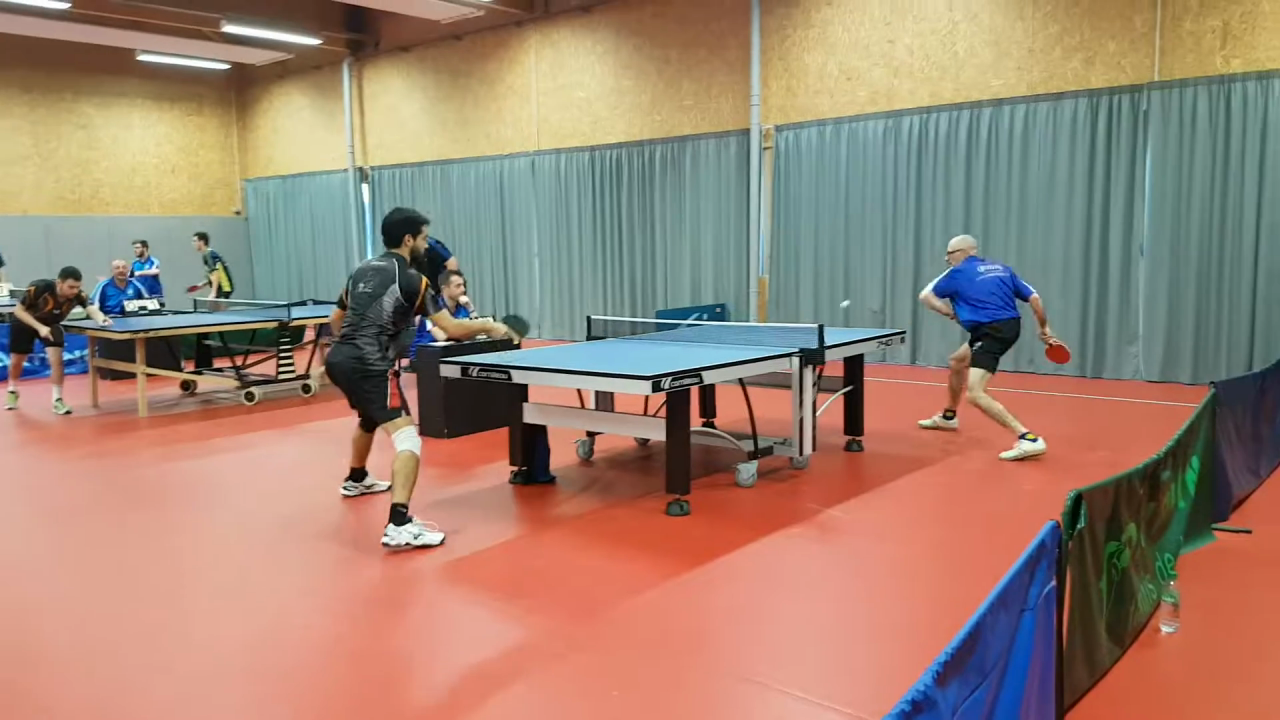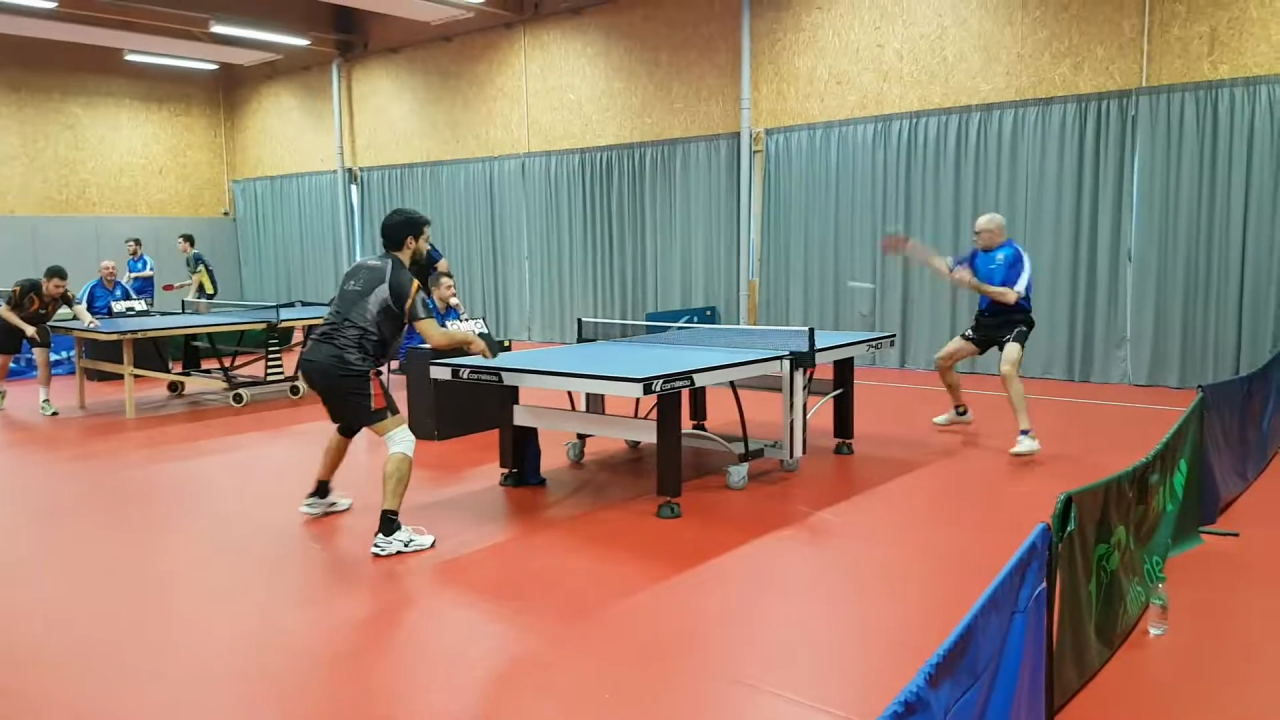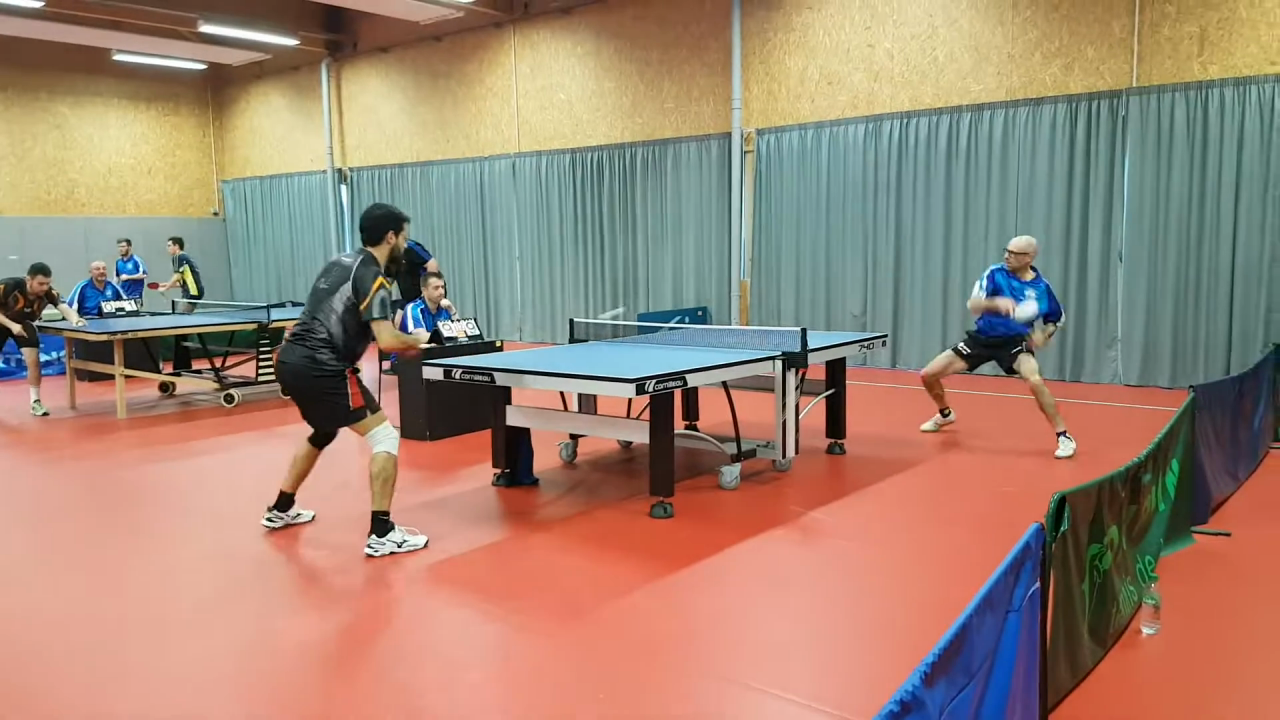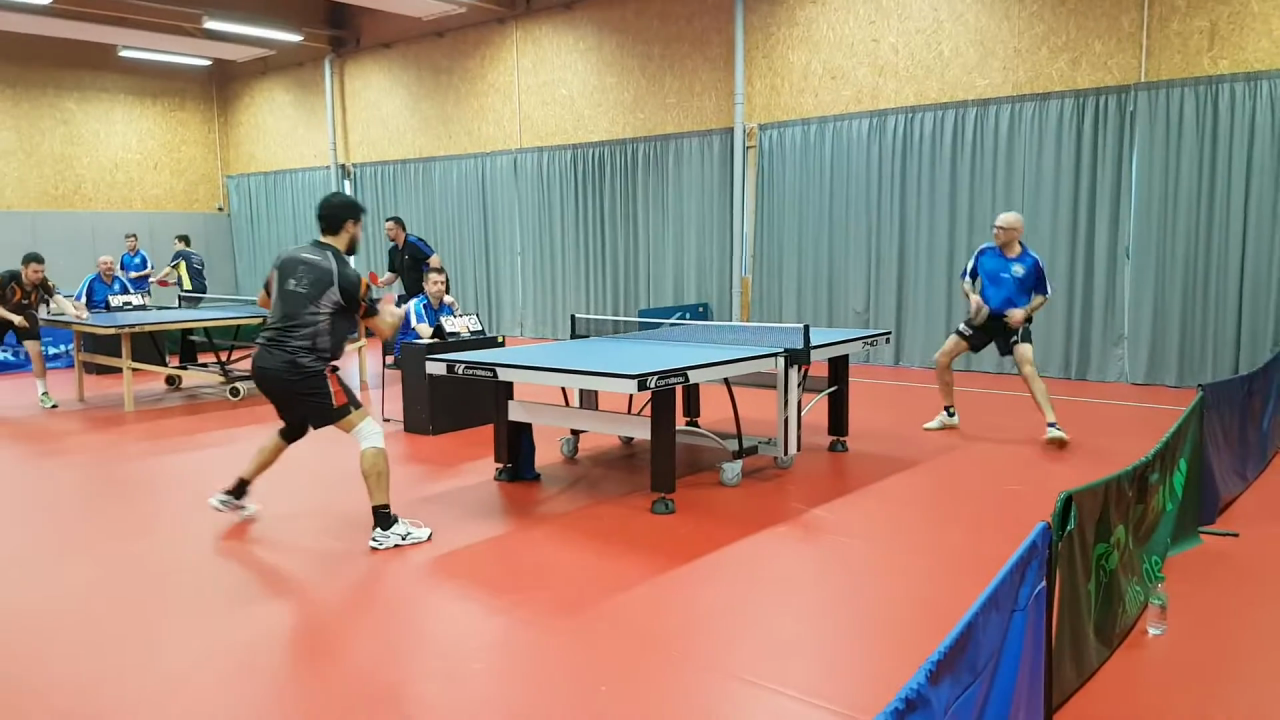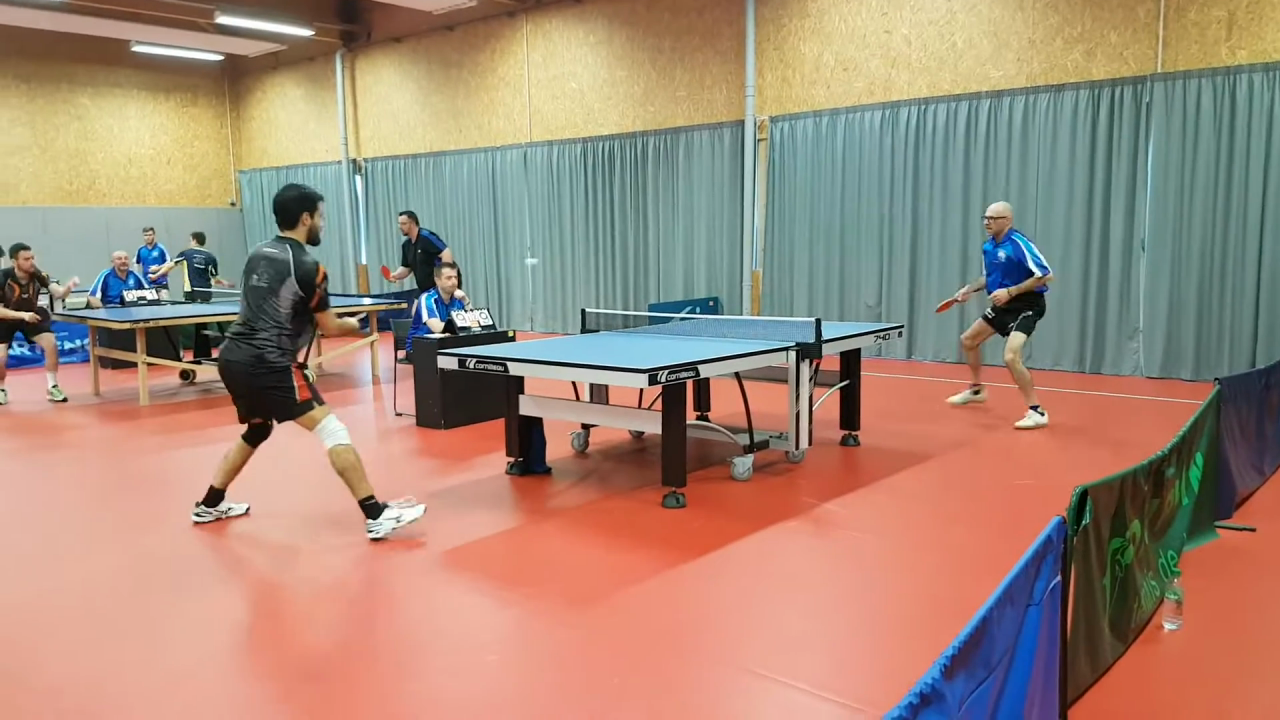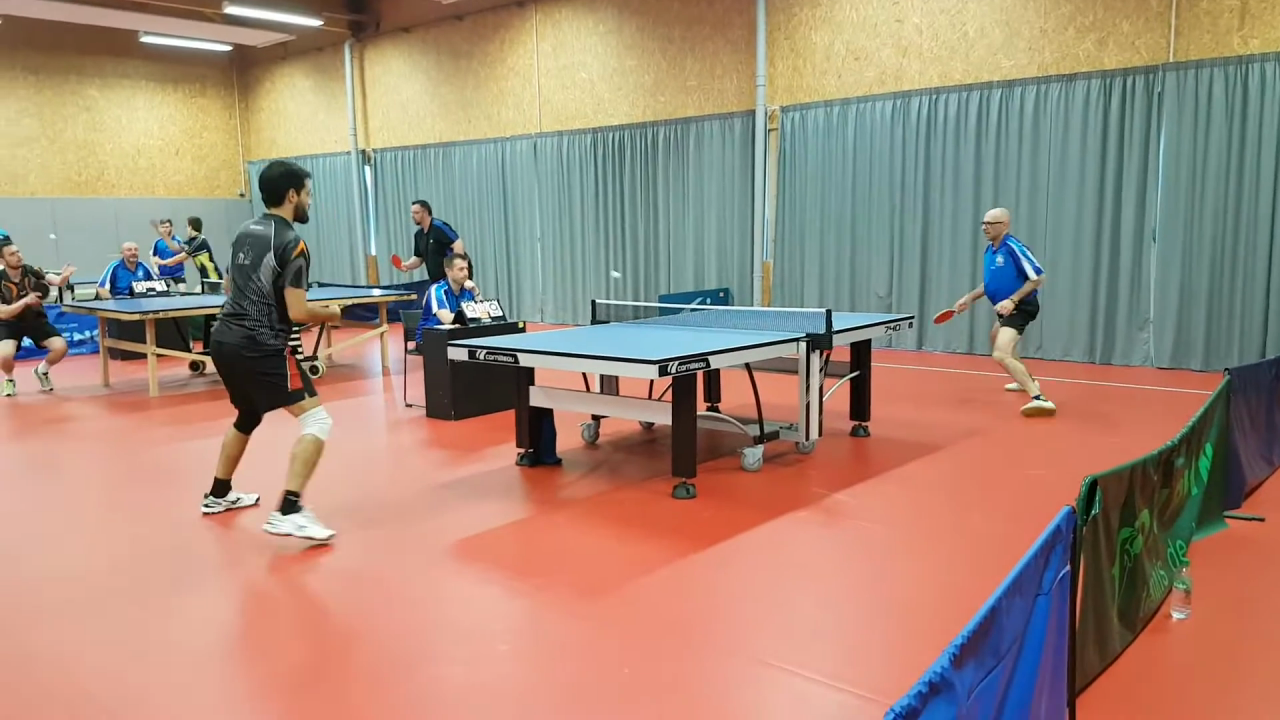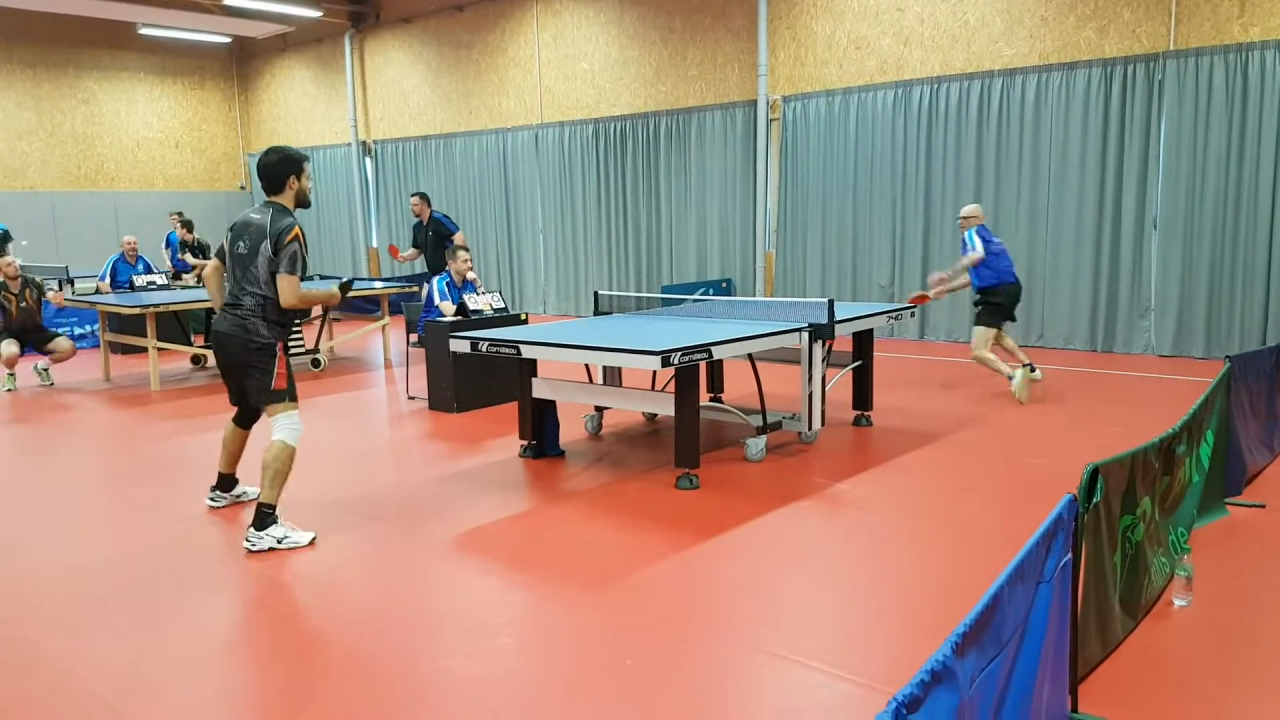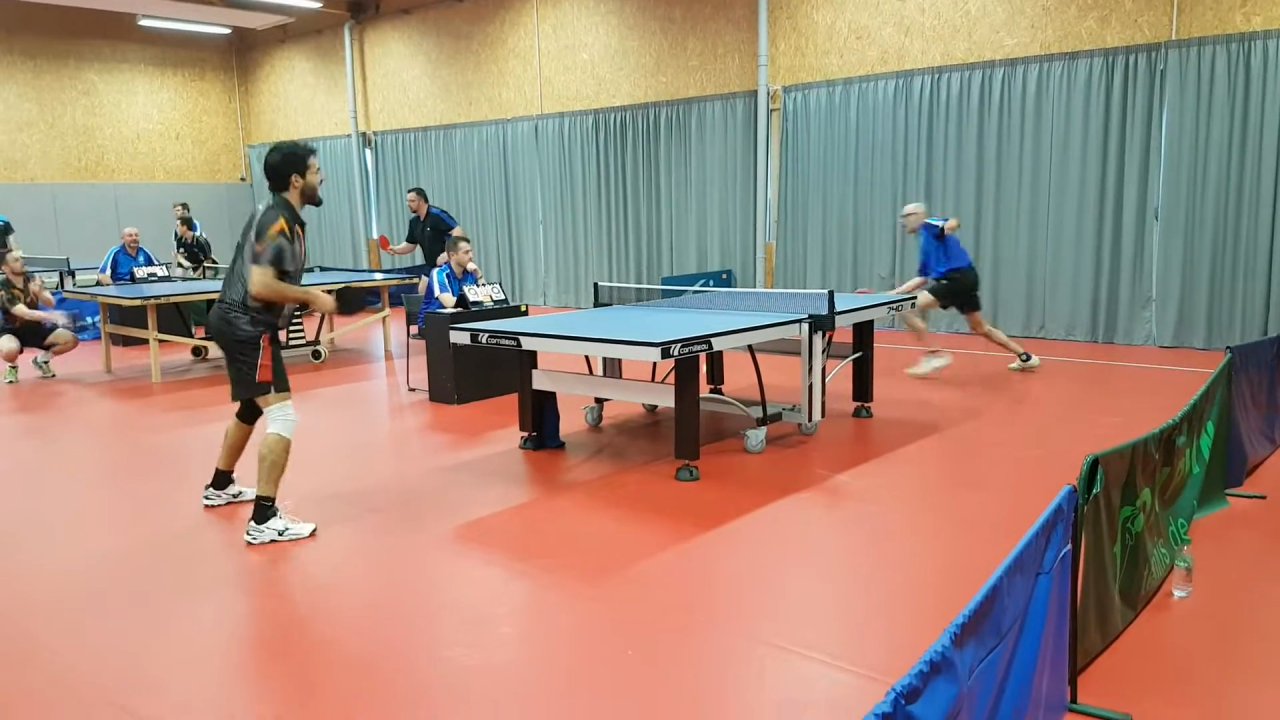
dt=0.2s
person 1, frame 1
left shoulder: (361, 271)
right shoulder: (410, 279)
left elbow: (336, 319)
right elbow: (451, 328)
right wrist: (489, 326)
left hip: (337, 359)
right hip: (367, 366)
left knee: (370, 416)
right knee: (407, 439)
left ankle: (356, 479)
right ankle: (399, 524)
person 1, frame 2
left shoulder: (360, 268)
right shoulder: (404, 281)
right elbow: (436, 338)
right wrist: (470, 339)
left hip: (313, 358)
right hip: (348, 368)
left knee: (349, 425)
right knee: (401, 441)
left ankle: (320, 496)
right ankle: (388, 533)
person 1, frame 3
left shoulder: (338, 263)
right shoulder: (373, 279)
right elbow: (387, 341)
right wrist: (416, 340)
left hip: (290, 360)
right hip: (321, 368)
left knee: (324, 432)
right knee: (385, 438)
left ankle: (281, 509)
right ankle: (382, 533)
person 1, frame 4
left shoulder: (288, 259)
right shoulder: (348, 276)
left elbow: (265, 301)
right elbow: (382, 330)
right wrist: (392, 314)
left hip: (265, 362)
right hip: (302, 370)
left knee: (294, 428)
right knee: (369, 433)
left ankle: (234, 495)
right ankle: (385, 526)
person 1, frame 5
left shoulder: (257, 255)
right shoulder: (309, 268)
right elbow: (328, 327)
right wrist: (354, 325)
left hip: (233, 357)
right hip: (268, 365)
left knee: (258, 429)
right knee: (333, 432)
left ankle: (209, 504)
right ankle: (377, 514)
person 1, frame 6
left shoulder: (243, 234)
right shoulder: (291, 244)
right elbow: (297, 312)
right wrist: (330, 314)
left hip: (225, 339)
right hip: (262, 348)
left knee: (248, 417)
right knee: (316, 422)
left ankle: (218, 494)
right ankle: (288, 511)
person 1, frame 7
left shoulder: (243, 221)
right shoulder: (288, 230)
left elbow: (211, 272)
right elbow: (290, 299)
right wrist: (329, 296)
left hip: (225, 332)
right hip: (259, 340)
left knee: (247, 411)
right knee: (287, 427)
left ankle: (223, 488)
right ankle: (264, 526)
person 1, frame 8
left shoulder: (272, 215)
right shoulder: (280, 223)
left elbow: (255, 277)
right elbow: (260, 287)
right wrist: (313, 297)
left hip: (231, 323)
right hip: (249, 330)
left knee: (252, 408)
right knee: (282, 418)
left ankle: (219, 486)
right ankle: (264, 520)
person 2, frame 1
left shoulder: (959, 271)
right shoulder: (1001, 269)
left elbow: (925, 296)
right elbow: (1033, 298)
left wrist: (951, 312)
right wrist: (1044, 327)
left hip: (991, 332)
right hip: (1008, 326)
left knee: (975, 394)
right knee: (956, 363)
left ankle: (1029, 439)
right ankle: (948, 417)
person 2, frame 2
left shoulder: (1018, 255)
right shoulder: (980, 254)
left elbow: (1010, 297)
right elbow: (949, 269)
left wrist: (974, 284)
right wrist: (910, 247)
left hip: (1014, 322)
right hip: (987, 320)
left knee: (1007, 371)
right knee: (942, 361)
left ankle: (1026, 436)
right ankle: (960, 411)
person 2, frame 3
left shoulder: (1042, 287)
right shoulder: (994, 273)
left elbow: (1055, 320)
right elbow: (973, 305)
left wrist: (1043, 337)
right wrist: (997, 303)
left hip: (1015, 341)
right hip: (982, 338)
left knee: (1035, 381)
right knee: (928, 375)
left ankle: (1063, 436)
right ankle: (945, 414)
person 2, frame 4
left shoulder: (1032, 262)
right shoulder: (984, 252)
left elbow: (1042, 295)
right elbow: (966, 281)
left wrist: (1025, 311)
right wrist: (973, 297)
left hip: (1013, 322)
right hip: (983, 319)
left knee: (1028, 370)
right knee: (941, 359)
left ankle: (1052, 425)
right ankle: (948, 414)
person 2, frame 5
left shoulder: (1019, 244)
right shoulder: (988, 245)
left elbow: (1044, 276)
left wrist: (1010, 291)
right wrist: (969, 288)
left hip: (1026, 306)
right hip: (1002, 304)
left knee: (1010, 357)
right knee: (967, 340)
left ankle: (1037, 411)
right ankle: (976, 390)
person 2, frame 6
left shoulder: (1014, 248)
right shoulder: (990, 250)
left elbow: (1037, 278)
right elbow: (991, 283)
left wrist: (1012, 300)
right wrist: (969, 298)
left hip: (1021, 307)
right hip: (1007, 307)
left knee: (1000, 355)
right knee: (996, 340)
left ankle: (1038, 399)
right ankle: (1026, 380)
person 2, frame 7
left shoulder: (972, 234)
right shoulder: (986, 238)
left elbow: (976, 256)
right elbow: (972, 276)
left wrist: (947, 274)
right wrist: (943, 290)
left hip: (996, 295)
right hip: (1009, 291)
left knee: (978, 352)
right knee: (995, 333)
left ankle: (1015, 376)
right ankle: (1028, 368)
person 2, frame 8
left shoulder: (928, 227)
right shoulder: (927, 247)
left elbow: (954, 223)
right elbow: (922, 279)
left wrist: (949, 227)
right wrist: (895, 292)
left hip: (956, 280)
right hip: (966, 279)
left knee: (909, 310)
right knee: (980, 328)
left ankle: (934, 355)
right ankle: (1025, 358)
